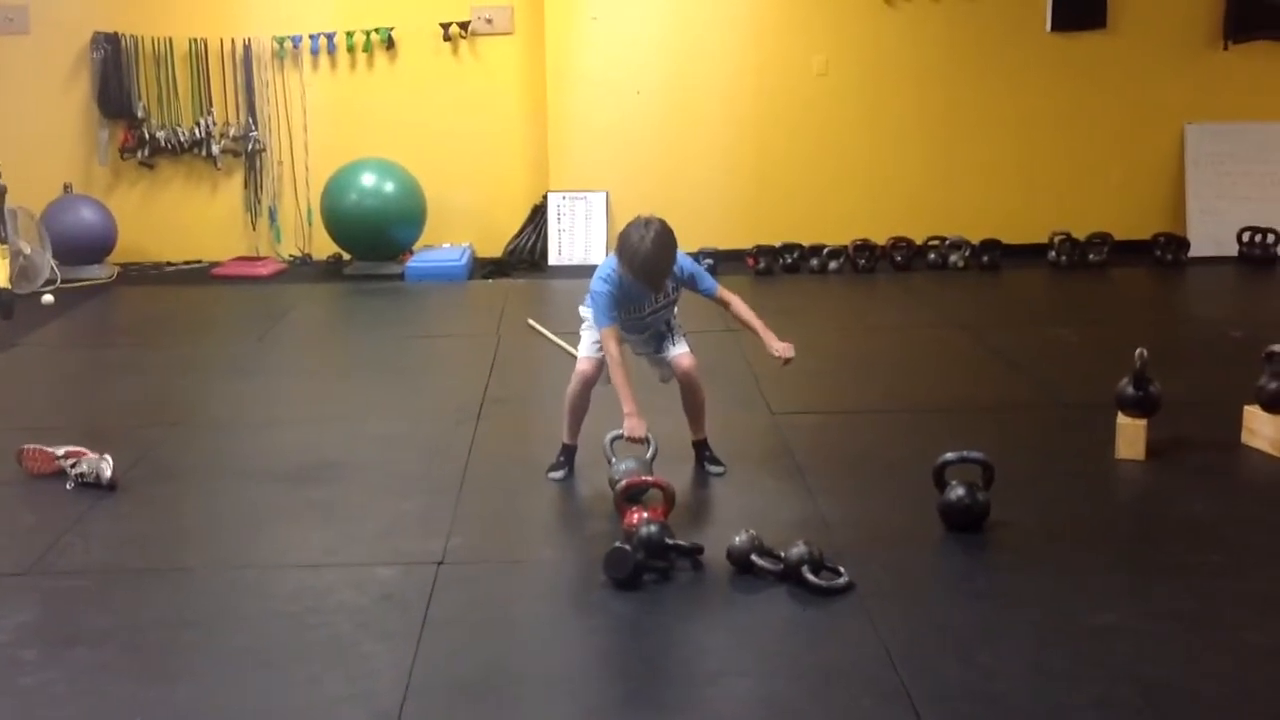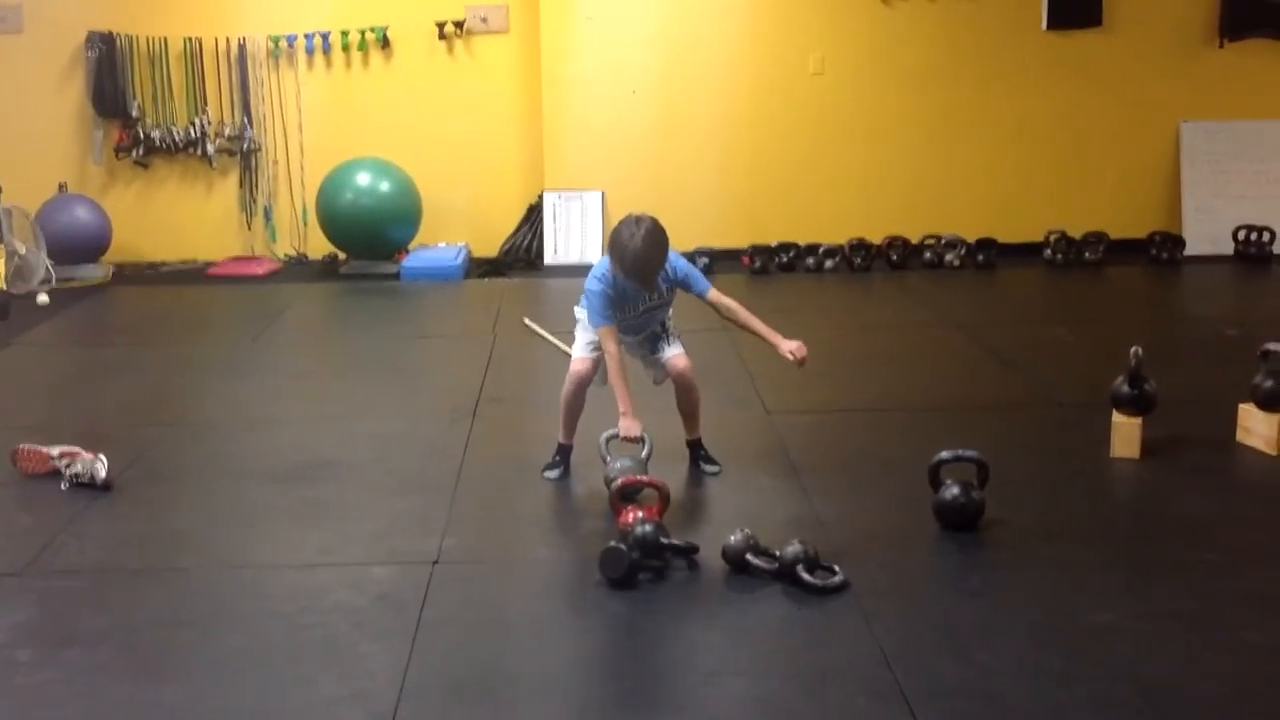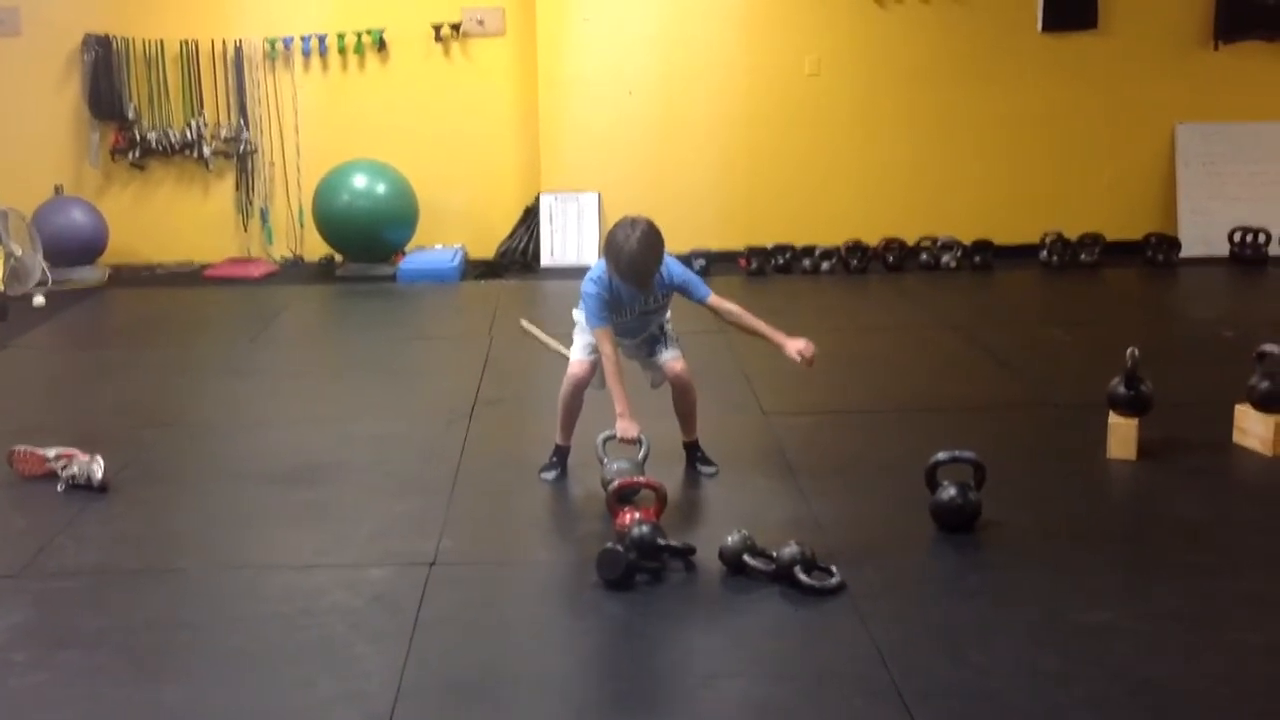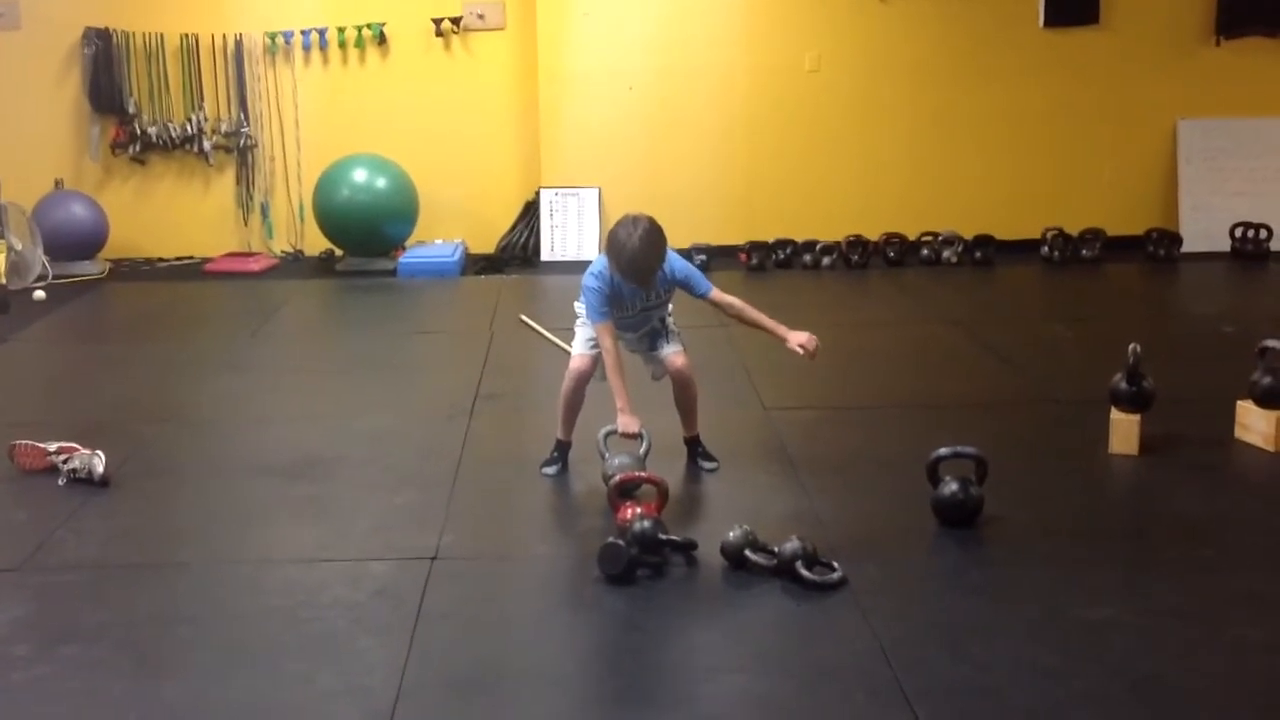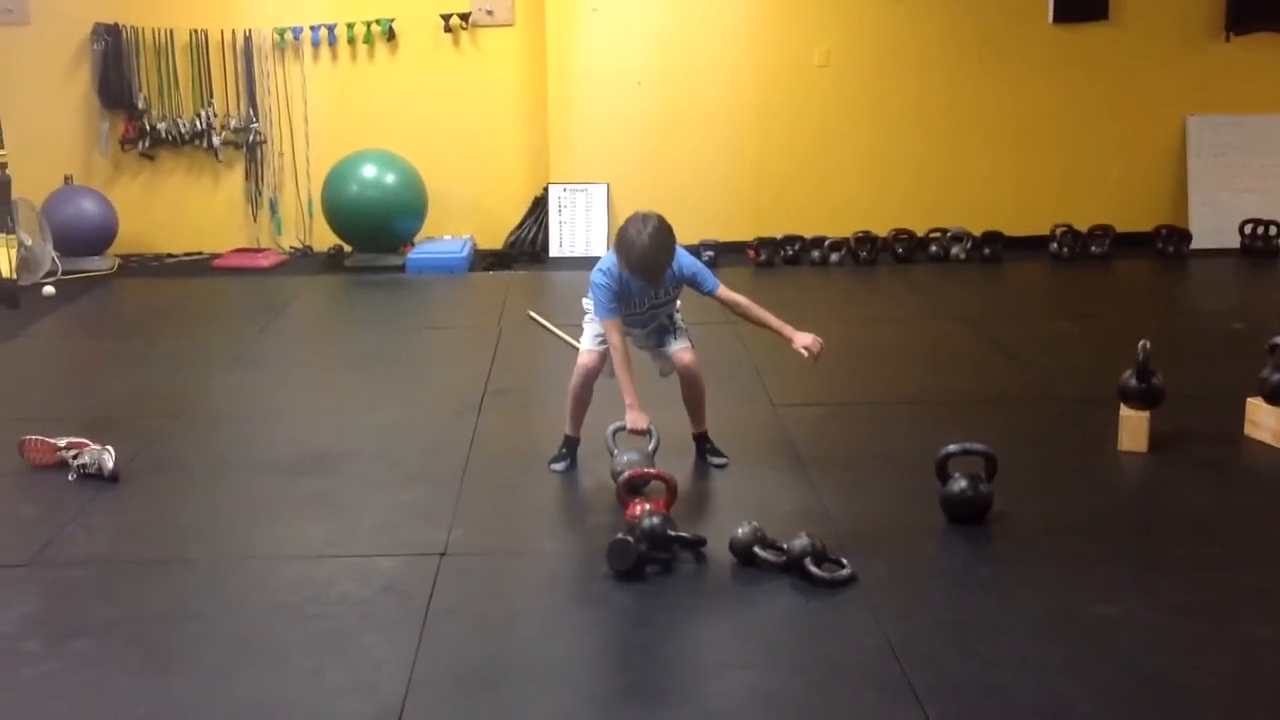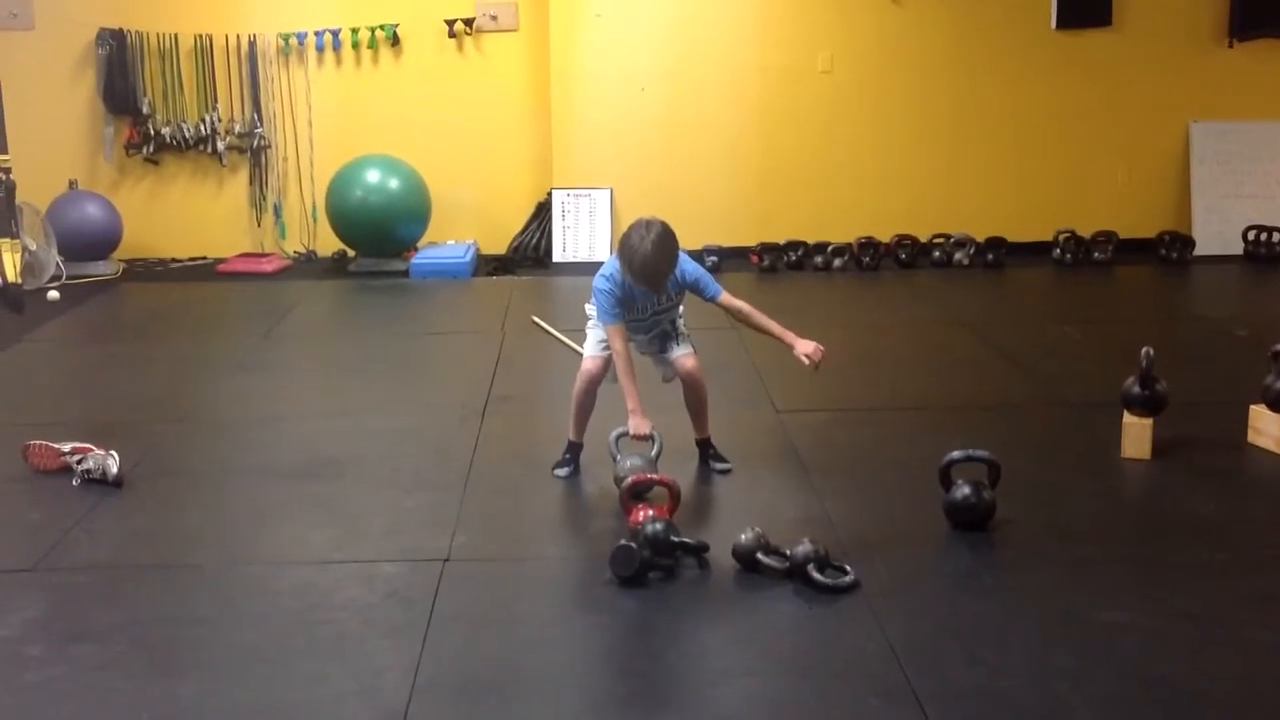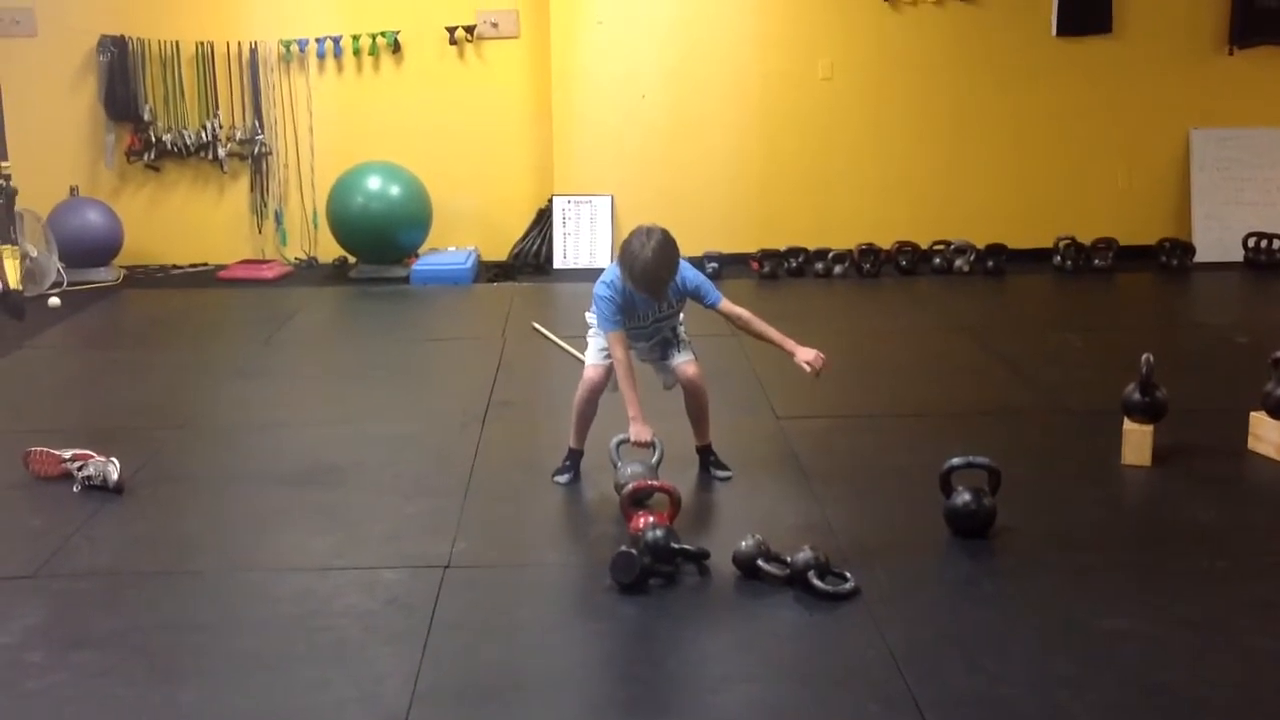
dt=0.3s
person 1, frame 1
left shoulder: (680, 265)
right shoulder: (605, 280)
left elbow: (727, 299)
right elbow: (612, 349)
left wrist: (771, 339)
right wrist: (631, 413)
left hip: (657, 325)
right hip: (604, 324)
left knee: (687, 369)
right knee: (585, 372)
left ankle: (702, 447)
right ankle: (567, 450)
person 1, frame 2
left shoulder: (673, 265)
right shoulder: (600, 281)
left elbow: (722, 303)
right elbow: (611, 350)
left wrist: (779, 341)
right wrist: (627, 414)
left hip: (652, 326)
right hip: (600, 324)
left knee: (682, 370)
right knee: (579, 373)
left ankle: (696, 447)
right ankle: (563, 450)
person 1, frame 3
left shoulder: (669, 270)
right shoulder: (595, 283)
left elbow: (724, 308)
right elbow: (608, 351)
left wrist: (784, 341)
right wrist: (623, 415)
left hip: (650, 329)
right hip: (598, 328)
left knee: (680, 374)
right knee: (577, 376)
left ankle: (693, 449)
right ankle: (560, 452)
person 1, frame 4
left shoulder: (672, 265)
right shoulder: (596, 279)
left elbow: (725, 302)
right elbow: (609, 346)
left wrist: (786, 334)
right wrist: (624, 410)
left hip: (651, 322)
right hip: (600, 322)
left knee: (681, 368)
right knee: (579, 370)
left ankle: (693, 443)
right ankle: (561, 447)
person 1, frame 5
left shoulder: (681, 262)
right shoulder: (605, 275)
left elbow: (733, 300)
right elbow: (616, 341)
left wrist: (792, 334)
right wrist: (632, 407)
left hip: (659, 318)
right hip: (608, 317)
left knee: (688, 364)
right knee: (587, 365)
left ankle: (702, 440)
right ankle: (569, 443)
person 1, frame 6
left shoulder: (684, 268)
right shoulder: (607, 281)
left elbow: (735, 307)
right elbow: (619, 347)
left wrist: (794, 341)
right wrist: (635, 412)
left hip: (662, 324)
right hip: (611, 323)
left knee: (691, 370)
right knee: (591, 372)
left ankle: (705, 445)
right ankle: (573, 449)
person 1, frame 7
left shoulder: (684, 275)
right shoulder: (608, 288)
left elbow: (736, 314)
right elbow: (620, 355)
left wrist: (794, 348)
right wrist: (636, 420)
left hip: (662, 331)
right hip: (612, 330)
left knee: (692, 377)
right knee: (593, 380)
left ankle: (705, 453)
right ankle: (573, 455)
